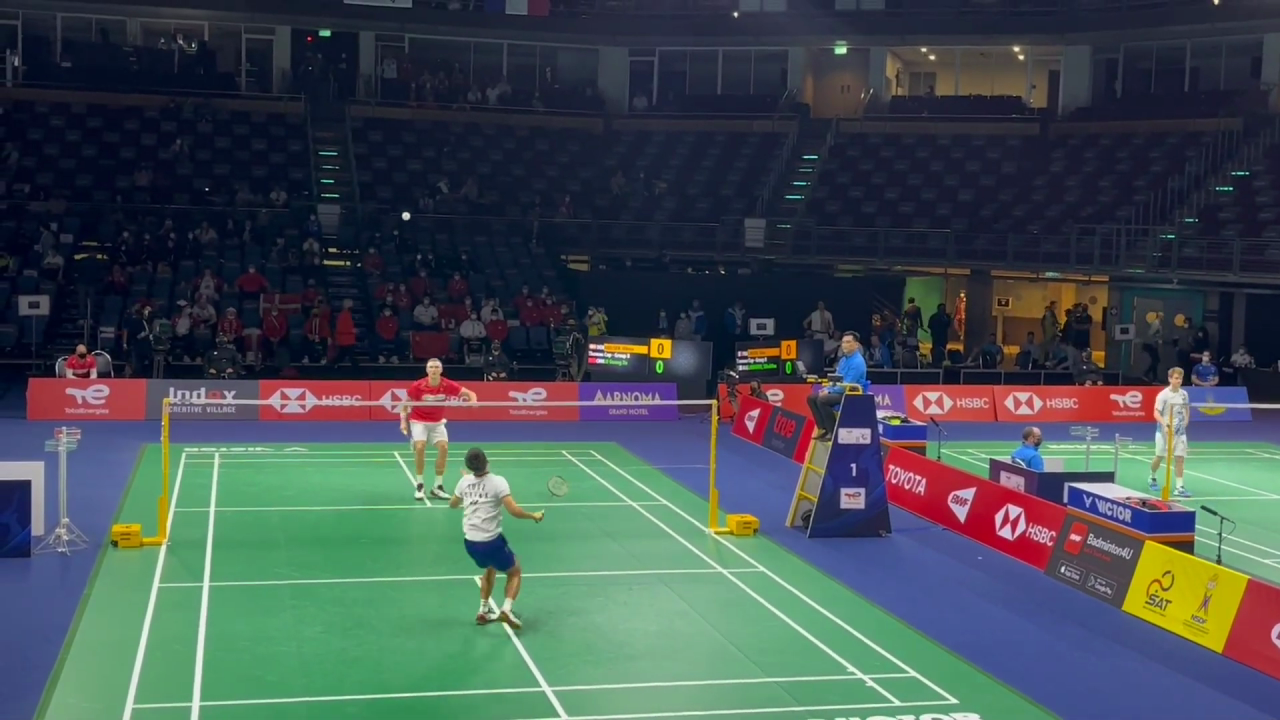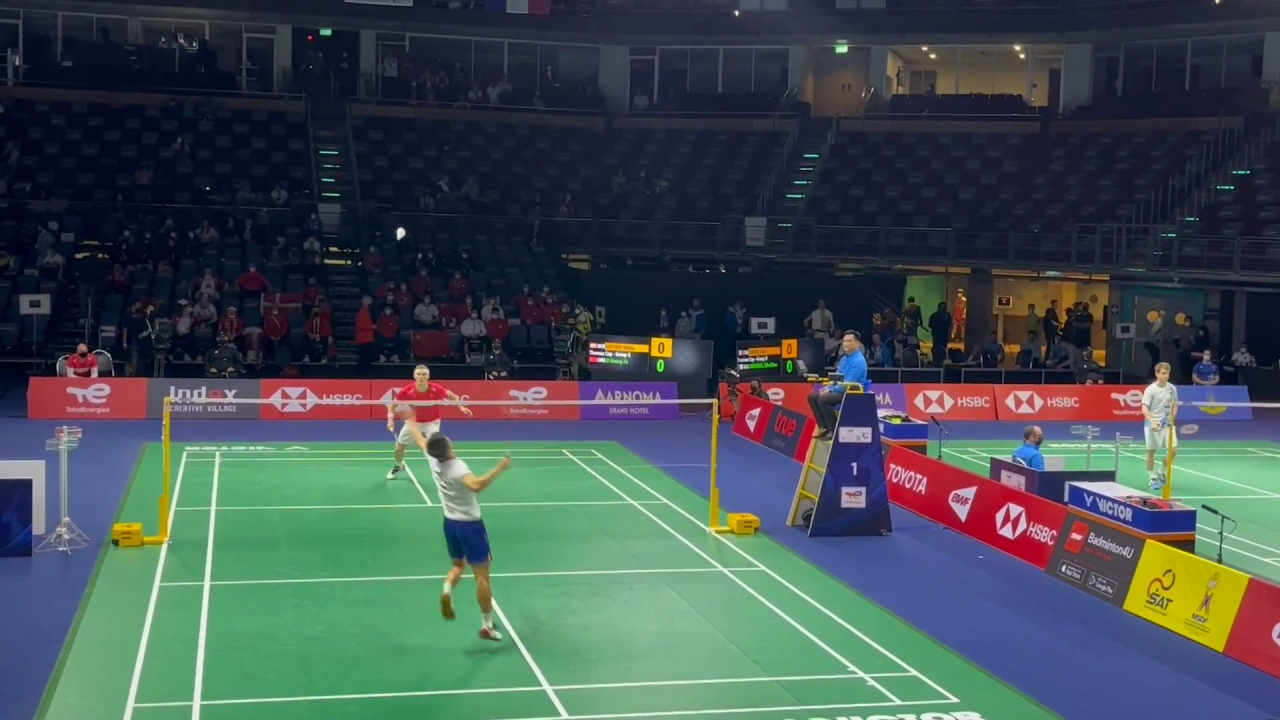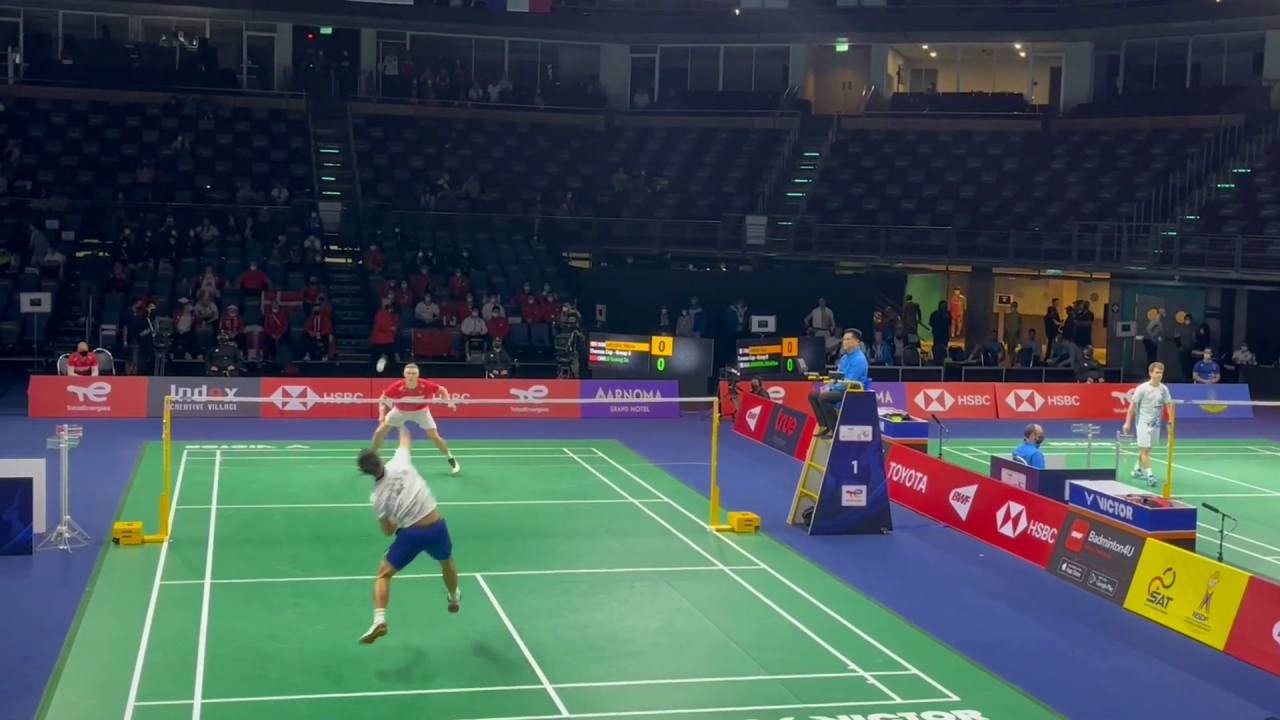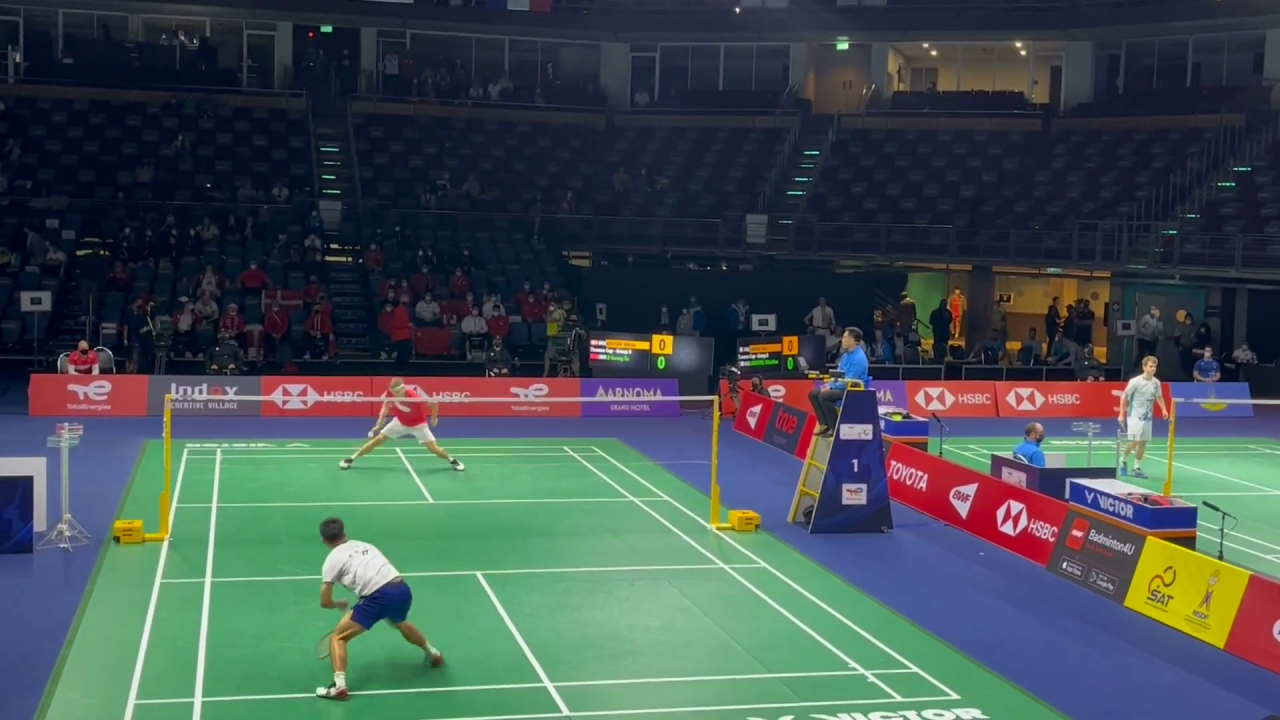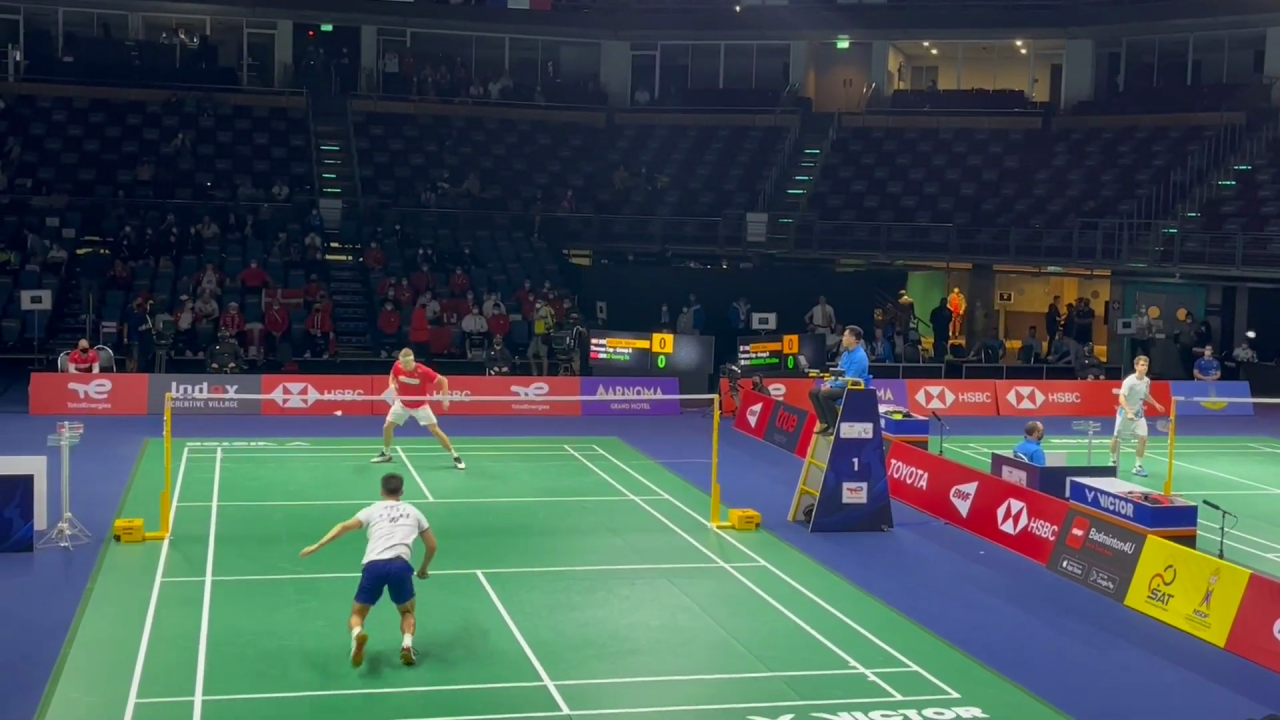
dt=0.3s
person 1, frame 1
left shoulder: (464, 482)
right shoulder: (497, 482)
left elbow: (453, 505)
right elbow: (514, 511)
right wrist: (534, 516)
left hip: (471, 543)
right hip: (492, 542)
left knee: (490, 569)
right knee: (515, 573)
left ankle: (484, 610)
right ankle: (507, 609)
person 1, frame 2
left shoulder: (435, 459)
right shoulder: (456, 467)
left elbow: (421, 442)
right elbow: (475, 486)
left wrist: (416, 430)
right wrist: (499, 468)
left hip: (450, 523)
right hip: (468, 525)
left knee: (458, 565)
right knee: (482, 576)
left ankle: (447, 591)
right ankle: (487, 626)
person 1, frame 3
left shoulder: (377, 496)
right shoulder: (399, 464)
left elbow: (388, 530)
right elbow: (405, 441)
right wrist: (402, 431)
left hip: (409, 534)
right hip: (435, 529)
left knee: (382, 577)
right knee: (447, 562)
left ankle: (380, 622)
right ankle: (454, 598)
person 1, frame 4
left shoulder: (331, 560)
right shoulder: (365, 547)
left elbow: (325, 601)
left wrist: (340, 605)
left hip: (377, 598)
right hip: (402, 590)
left knee: (338, 637)
right knee: (400, 624)
left ankle: (340, 686)
right ankle: (432, 653)
person 1, frame 5
left shoulder: (372, 510)
right shoulder: (415, 512)
left elbow: (345, 527)
right elbow: (432, 545)
left wrist: (317, 546)
right wrist: (423, 568)
left hip: (373, 566)
right hip: (400, 566)
left knee: (356, 615)
right knee: (408, 612)
left ankle: (358, 635)
right ankle: (407, 646)
